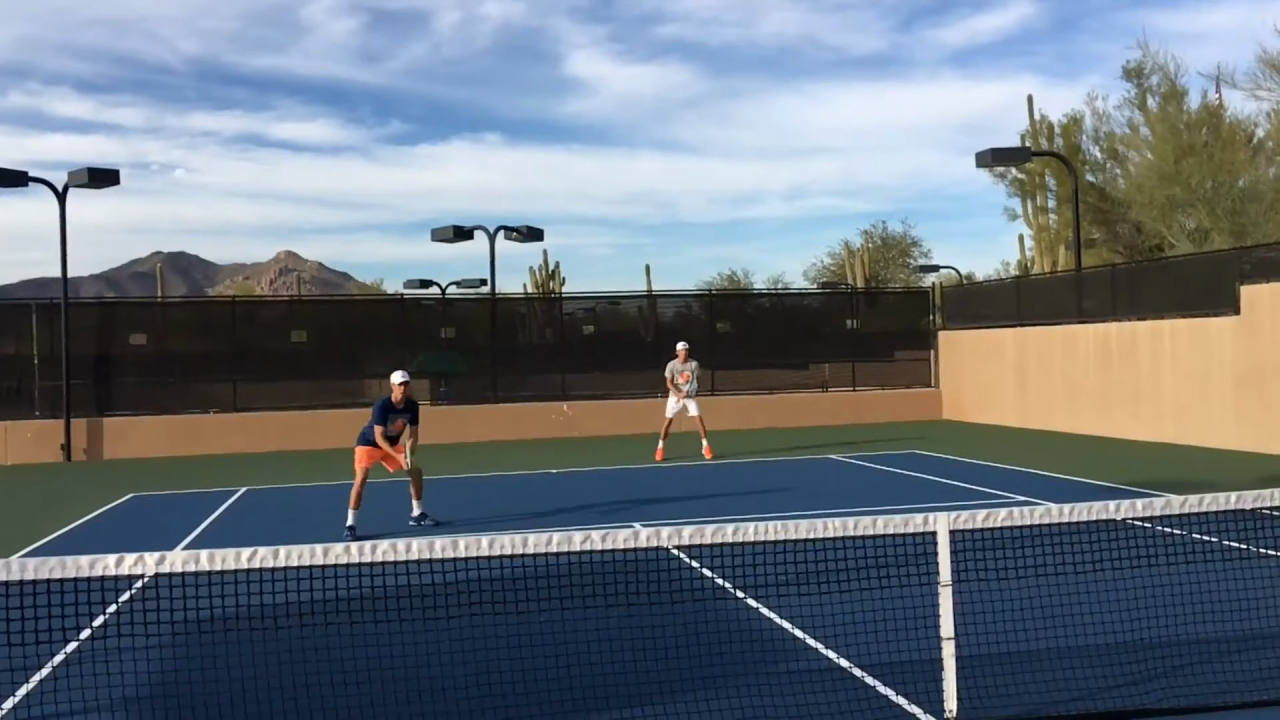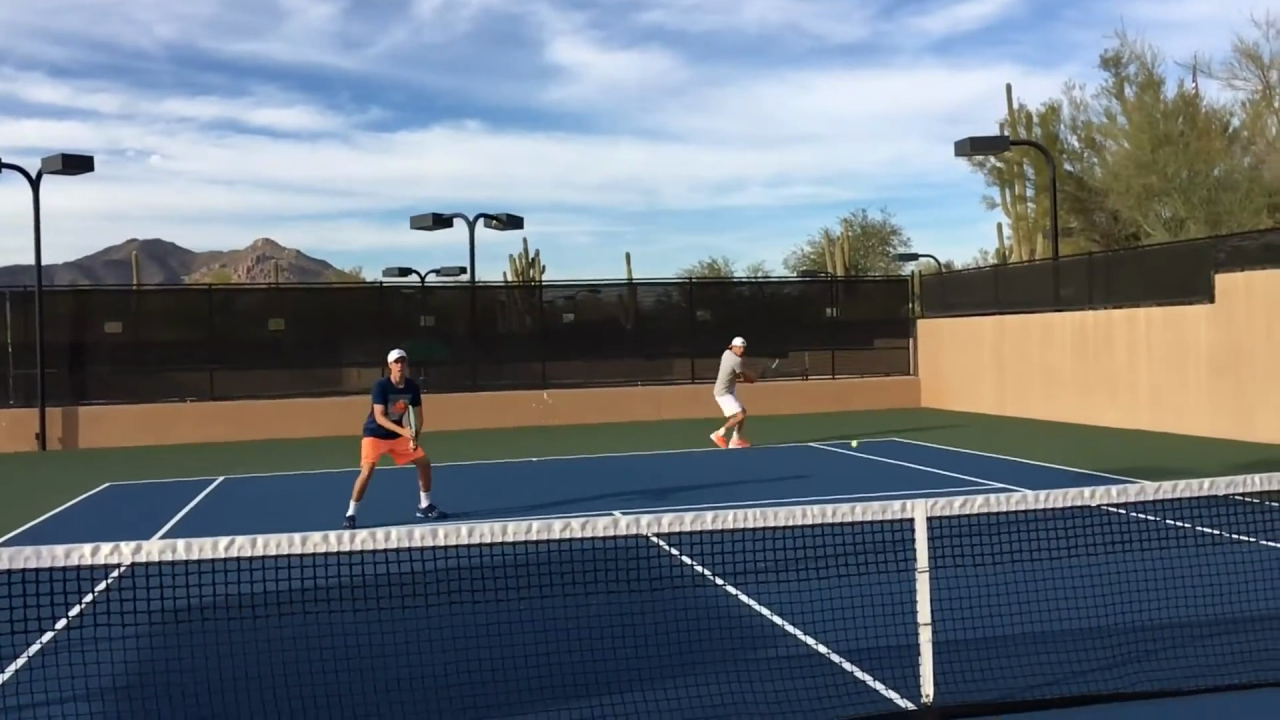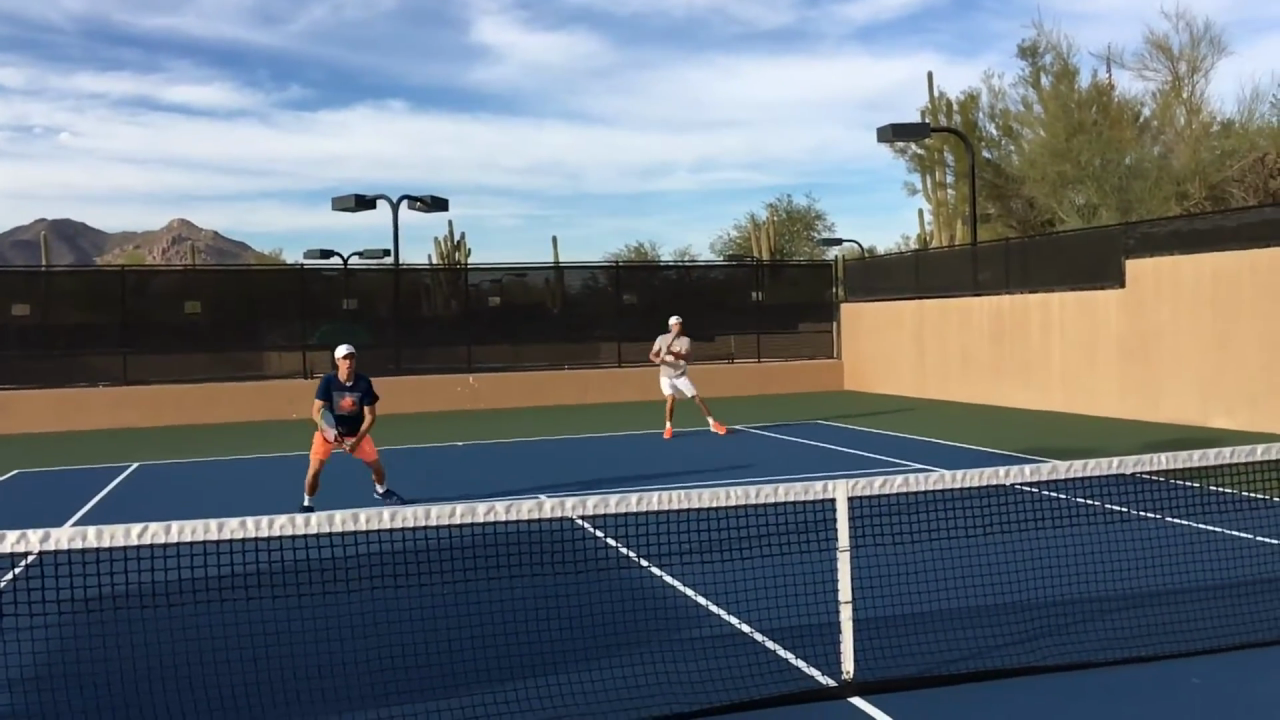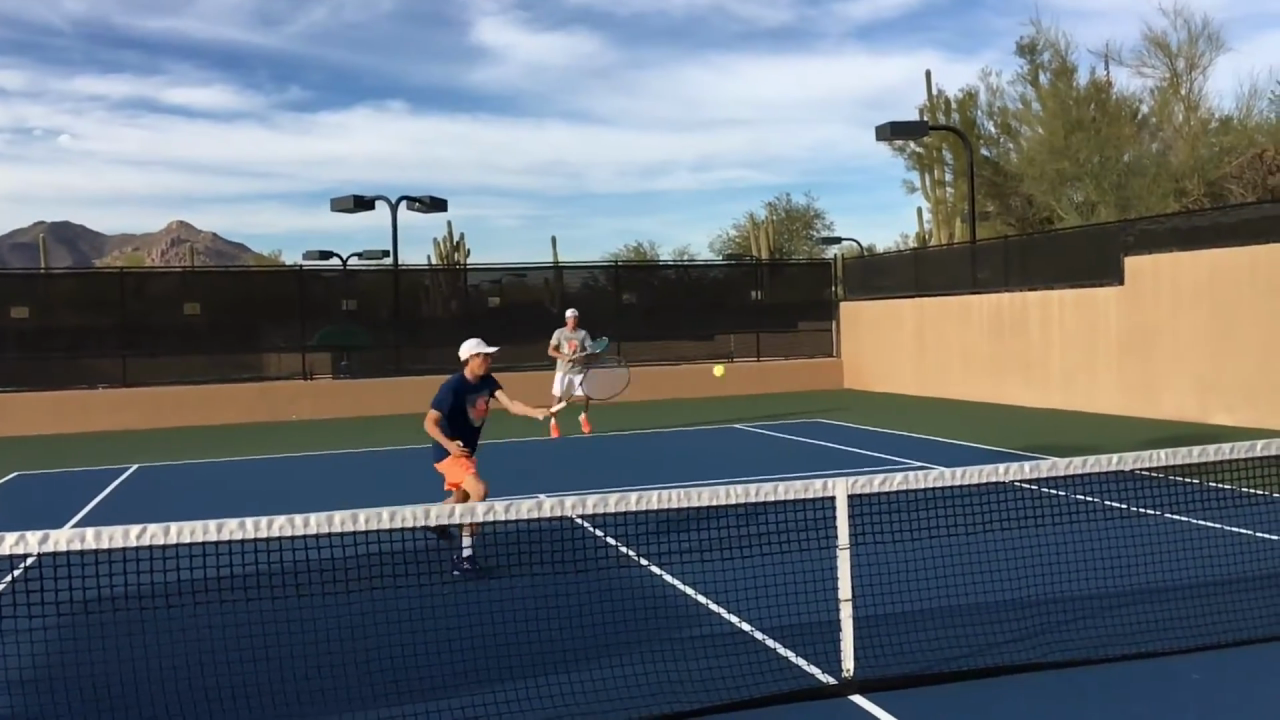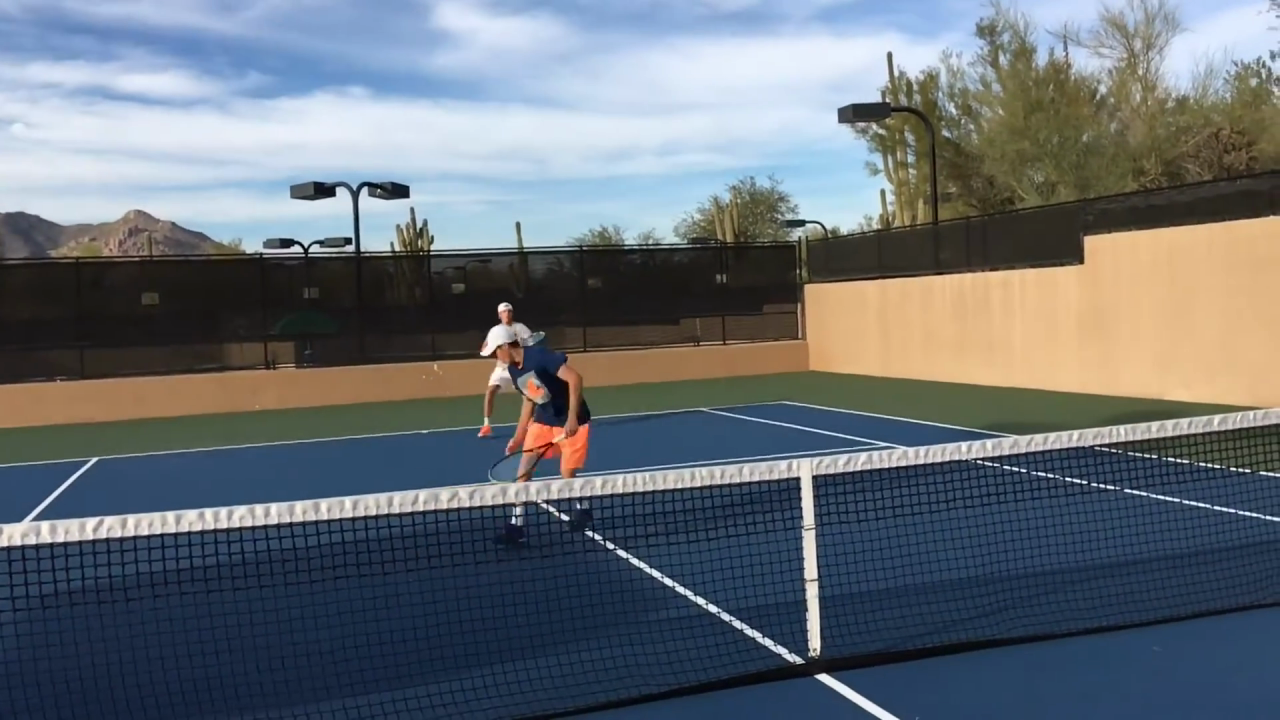
dt=1s
person 1, frame 1
left shoulder: (413, 406)
right shoulder: (381, 406)
left elbow: (413, 433)
right elbow: (379, 437)
left wrist: (408, 456)
right wrist: (398, 456)
left hip: (392, 444)
right hip: (368, 444)
left knee: (416, 472)
right knee: (361, 479)
left ankle: (417, 514)
right ankle: (350, 525)
person 1, frame 2
left shoulder: (412, 386)
right shoulder: (381, 386)
left elbow: (417, 415)
right elbow: (379, 417)
left wrist: (414, 436)
right wrist: (402, 430)
left hip: (400, 435)
right hip: (375, 434)
left knee: (424, 464)
right knee: (367, 471)
left ankle: (425, 506)
right ankle: (351, 514)
person 1, frame 3
left shoulder: (364, 383)
right shoulder: (327, 381)
left elbow: (370, 416)
right elbow: (316, 412)
left wrist: (356, 440)
left hip: (356, 429)
left knee: (375, 465)
right knee: (315, 467)
left ankle: (382, 491)
right ankle: (307, 504)
person 1, frame 4
left shoulder: (487, 381)
right shoulder: (451, 387)
left elbow: (511, 404)
right elbow: (429, 423)
left wrist: (540, 412)
right wrist: (448, 444)
left hip: (466, 452)
right hip: (451, 453)
left knee: (462, 497)
right knee: (480, 491)
right ankle: (464, 556)
person 1, frame 5
left shoulder: (540, 355)
right shoulder: (513, 369)
left elbow: (575, 378)
left wrist: (573, 416)
right wrist: (518, 435)
left hip: (570, 421)
right hip: (543, 420)
left knee: (567, 475)
right knee: (524, 468)
left ankle: (582, 508)
right ankle: (516, 526)
